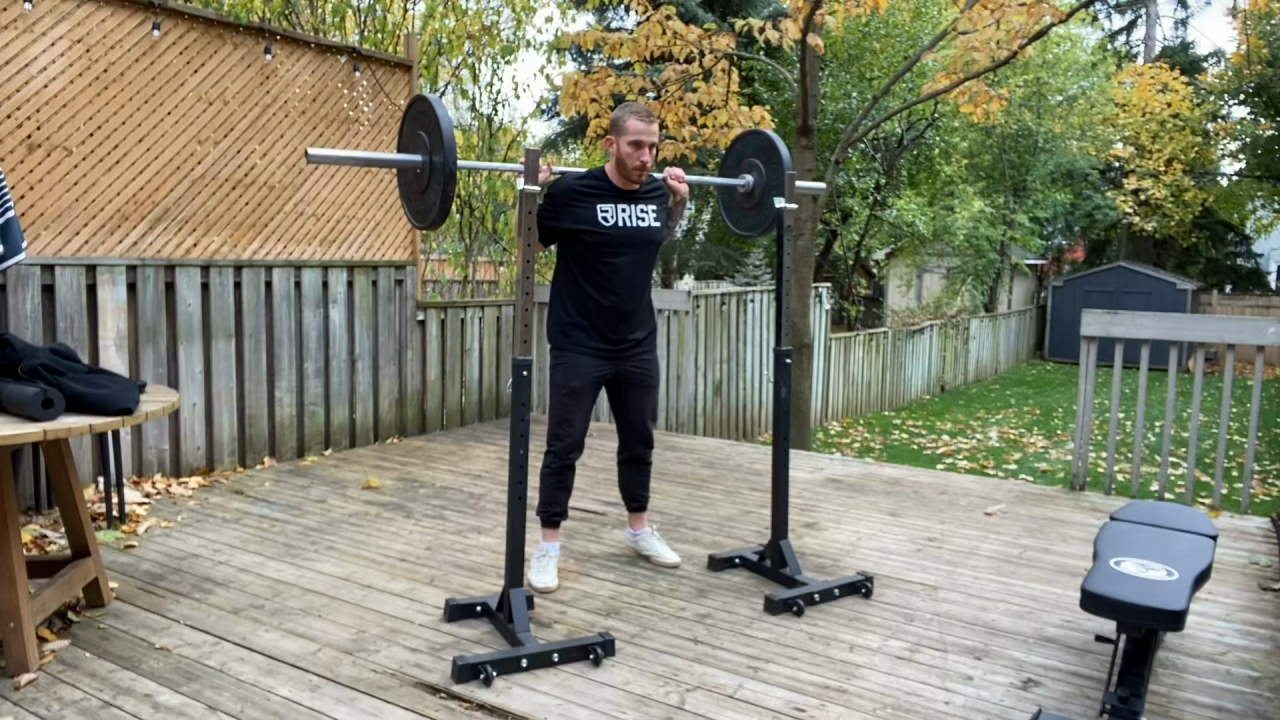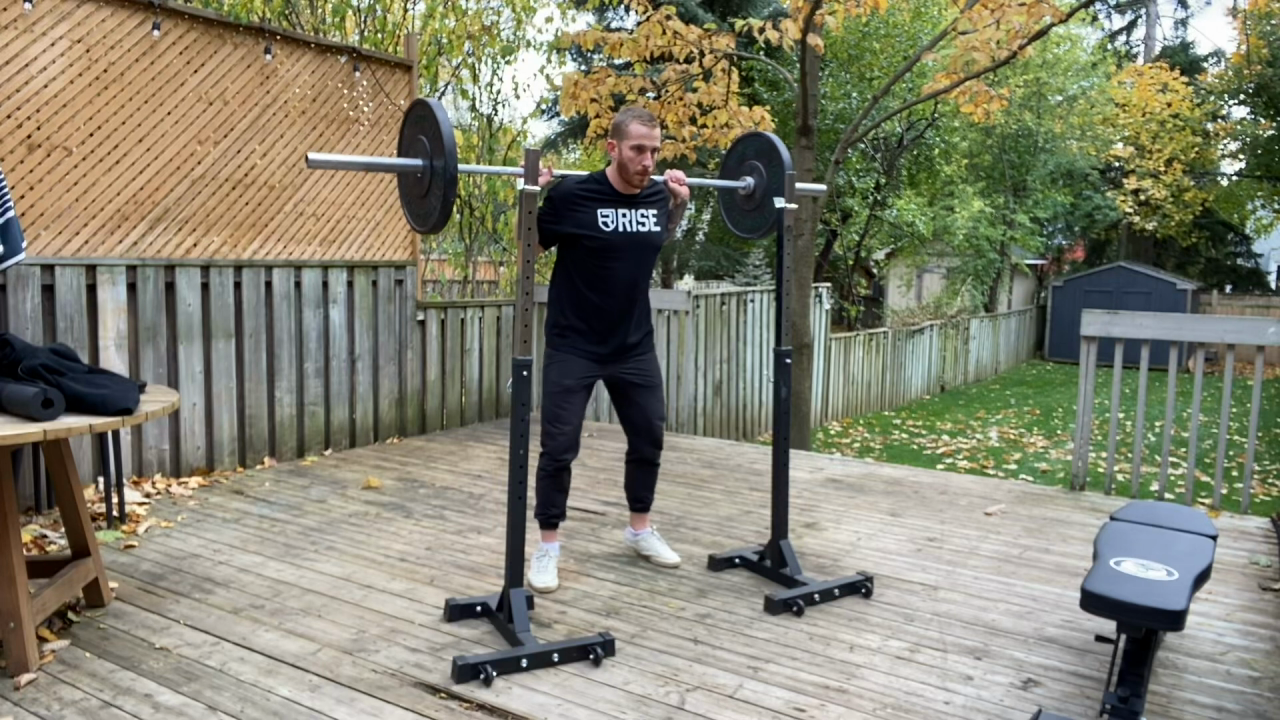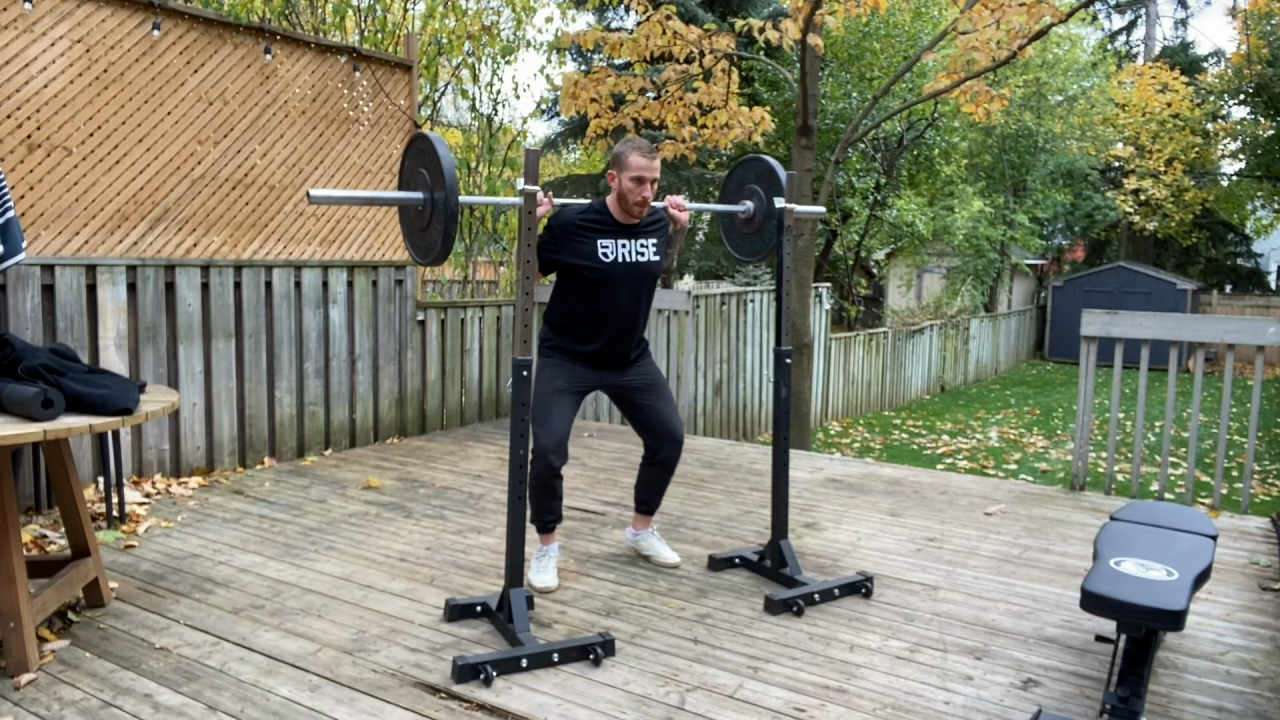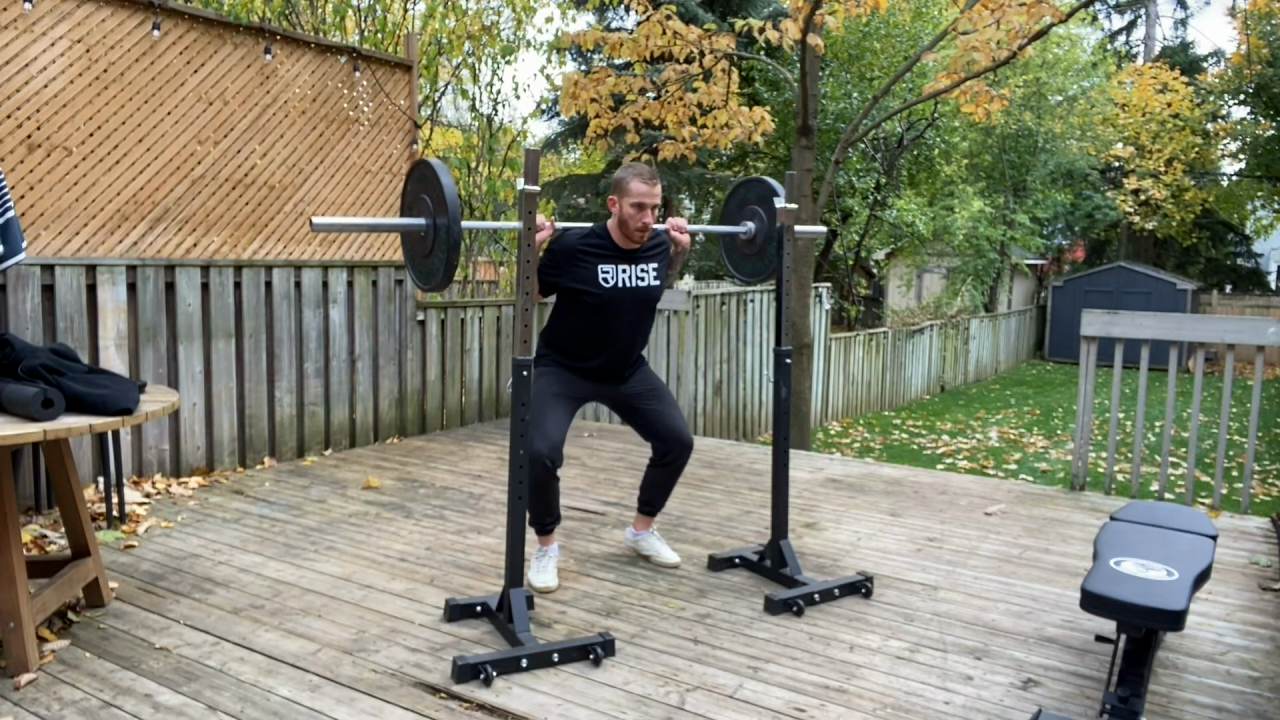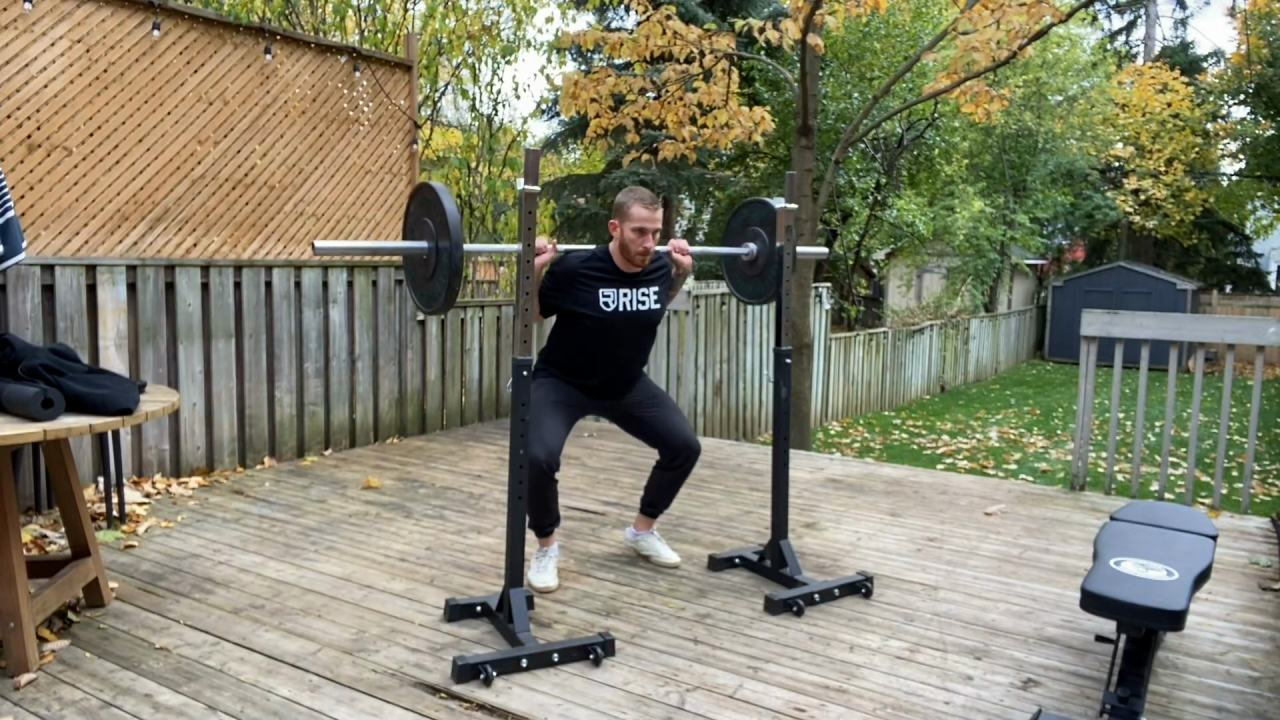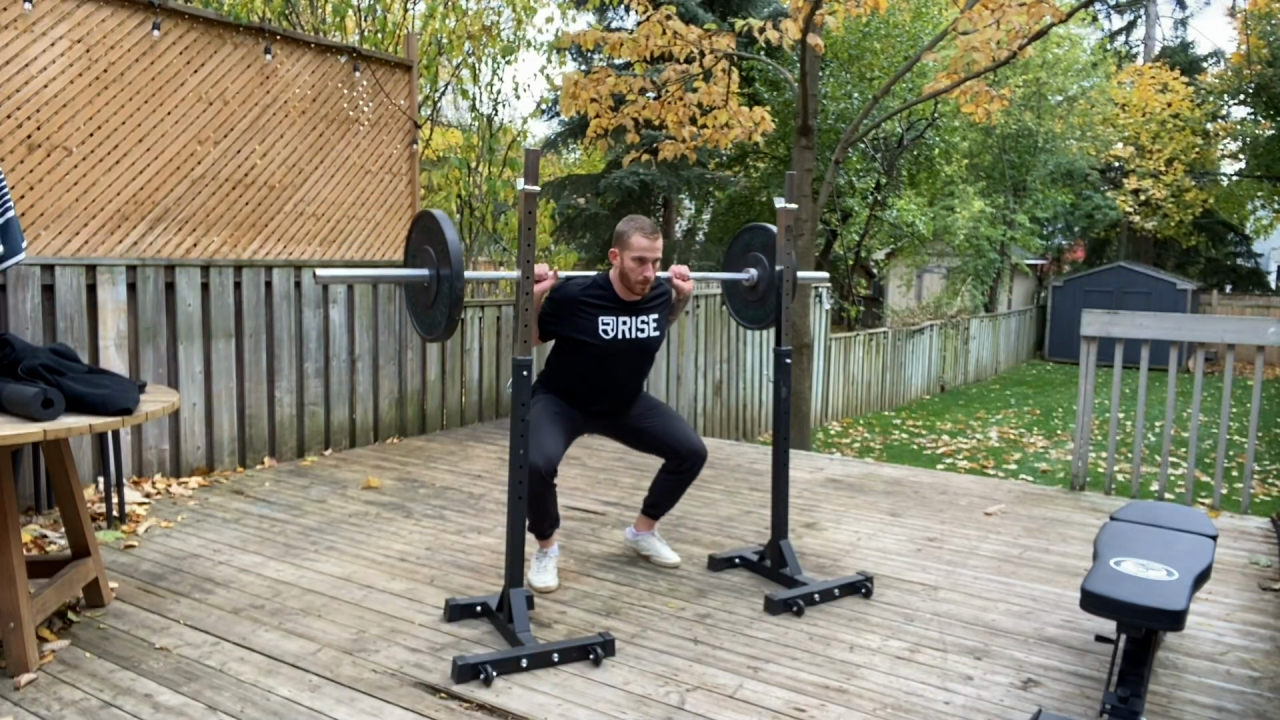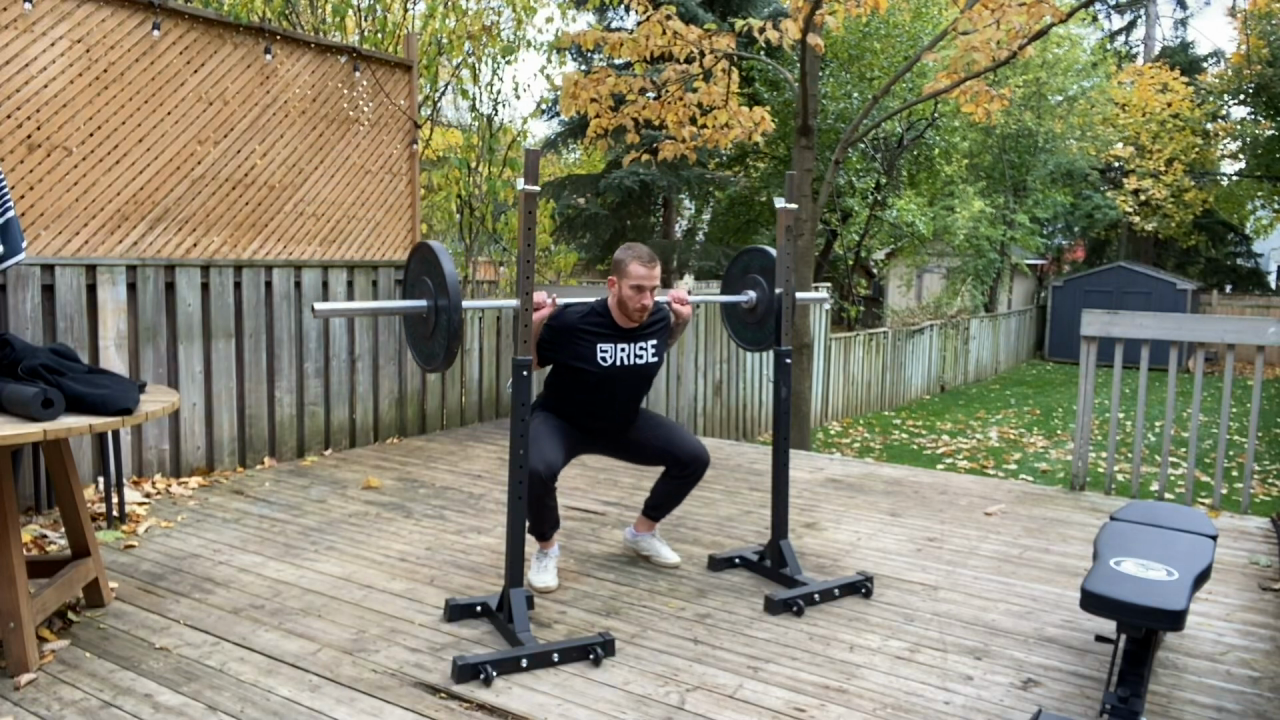
dt=0.4s
person 1, frame 1
left shoulder: (657, 193)
right shoulder: (572, 192)
left wrist: (679, 202)
left hip: (638, 343)
right hip: (580, 345)
left knee: (639, 442)
right knee: (564, 446)
left ankle: (639, 529)
right ankle: (548, 546)
person 1, frame 2
left shoulder: (658, 197)
right shoulder: (573, 195)
left wrist: (680, 203)
left hip: (634, 344)
right hip: (574, 346)
left knee: (649, 438)
right knee: (559, 446)
left ankle: (640, 530)
right ankle: (547, 546)
person 1, frame 3
left shoulder: (657, 223)
right shoulder: (573, 224)
left wrist: (679, 228)
left hip: (630, 356)
right hip: (567, 356)
left knee: (669, 438)
right knee: (548, 450)
left ankle: (641, 530)
right ankle: (546, 547)
person 1, frame 4
left shoulder: (658, 246)
right shoulder: (574, 247)
right elbow: (529, 294)
left wrist: (680, 250)
right wrist: (532, 249)
left hip: (627, 369)
right hip: (564, 368)
left knee: (677, 441)
right knee: (542, 452)
left ankle: (642, 530)
right ankle: (546, 547)
person 1, frame 5
left shoulder: (659, 268)
right shoulder: (575, 270)
right elbow: (528, 314)
left wrist: (682, 271)
right wrist: (534, 270)
left hip: (627, 383)
right hip: (563, 382)
left knee: (684, 446)
right knee: (539, 457)
left ankle: (642, 531)
right ankle: (546, 548)
person 1, frame 6
left shoulder: (659, 294)
right shoulder: (575, 296)
right elbow: (528, 338)
left wrist: (683, 296)
right wrist: (536, 296)
left hip: (626, 402)
right hip: (562, 401)
left knee: (691, 451)
right knee: (538, 463)
left ankle: (642, 531)
right ankle: (546, 548)
person 1, frame 7
left shoulder: (658, 318)
right shoulder: (573, 322)
left wrist: (681, 320)
right wrist: (534, 324)
left hip: (624, 421)
right hip: (561, 420)
left knee: (693, 457)
right knee: (537, 468)
left ankle: (642, 532)
right ankle: (546, 549)
